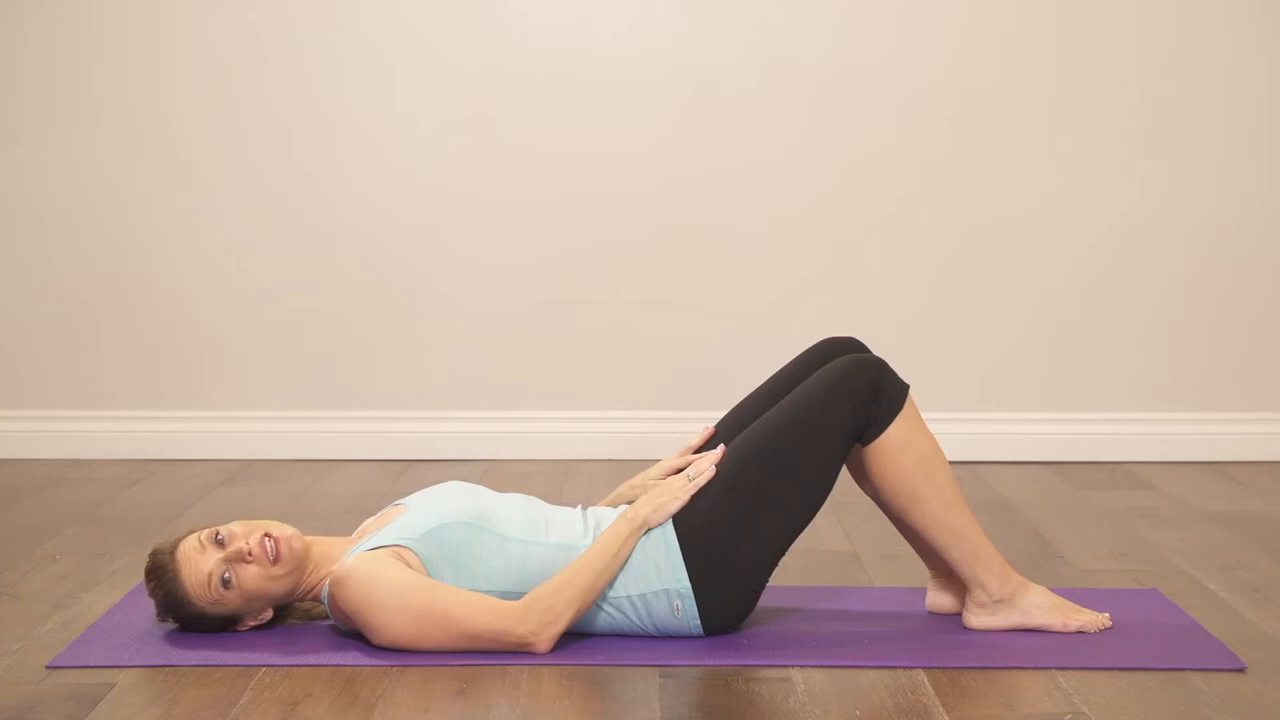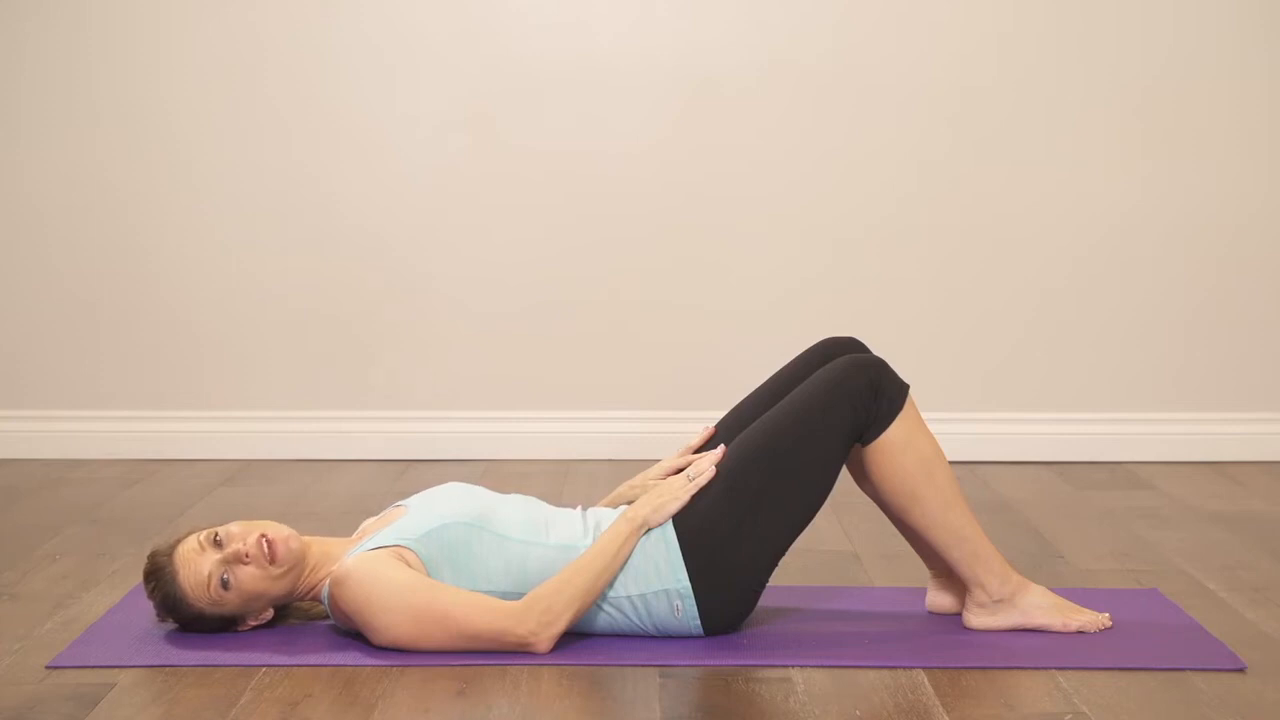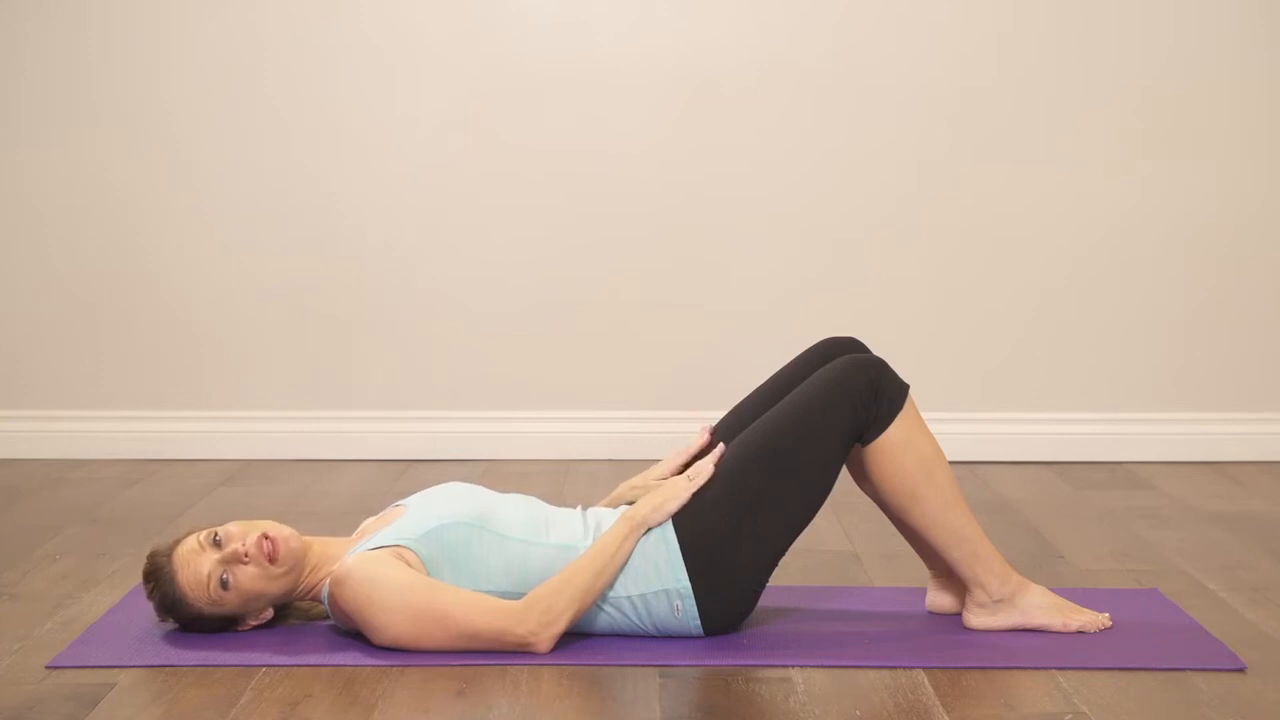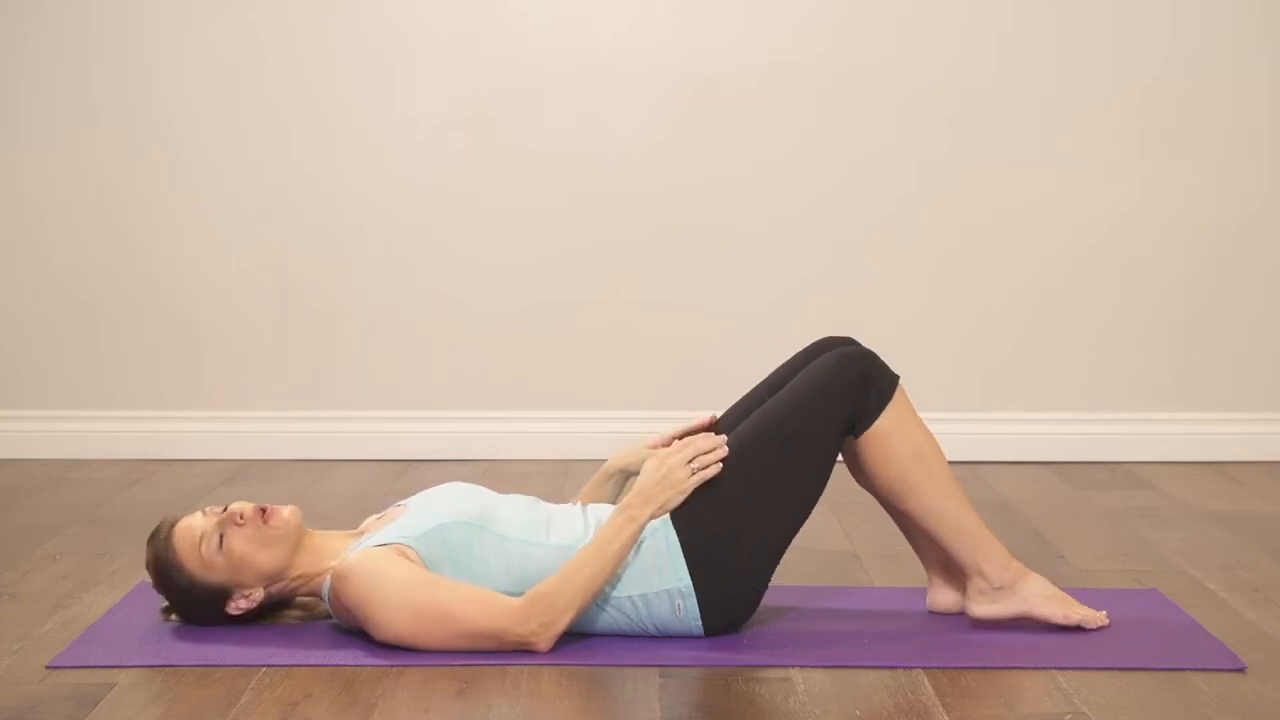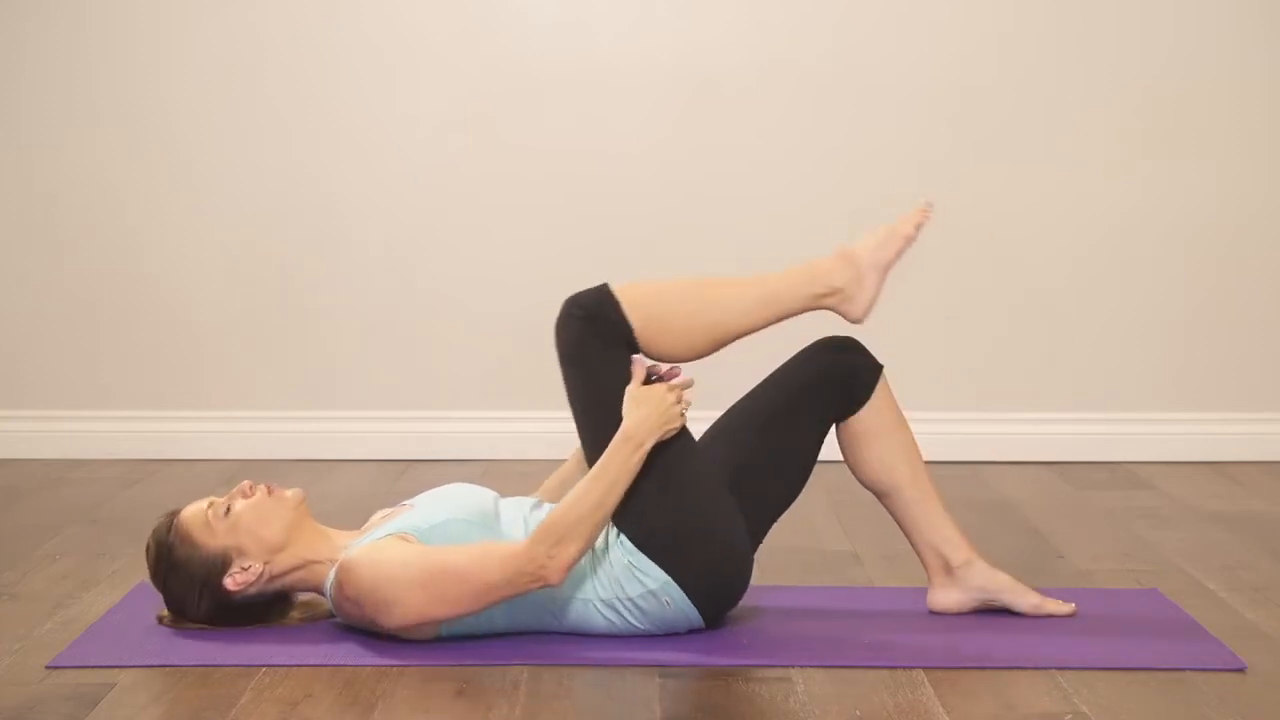
dt=1s
person 1, frame 1
left shoulder: (374, 535)
right shoulder: (362, 590)
right elbow: (531, 625)
left wrist: (636, 489)
right wrist: (639, 515)
left hip: (649, 537)
right hip: (685, 575)
left knee: (843, 357)
right knee: (861, 386)
left ankle: (956, 579)
right ankle: (996, 591)
person 1, frame 2
left shoulder: (375, 534)
right shoulder: (362, 590)
right elbow: (531, 625)
left wrist: (638, 488)
right wrist: (641, 516)
left hip: (651, 536)
right hip: (683, 575)
left knee: (842, 358)
right knee: (859, 387)
left ankle: (955, 579)
right ankle: (996, 590)
person 1, frame 3
left shoulder: (373, 536)
right shoulder: (361, 590)
right elbow: (532, 625)
left wrist: (635, 491)
right wrist: (641, 515)
left hip: (652, 539)
right hip: (684, 578)
left knee: (843, 358)
right knee: (861, 388)
left ankle: (955, 580)
right ankle: (997, 592)
person 1, frame 4
left shoulder: (372, 535)
right shoulder: (362, 586)
right elbow: (532, 623)
left wrist: (618, 472)
right wrist: (641, 506)
left hip: (649, 536)
right hip: (687, 578)
left knee: (837, 357)
right knee: (852, 383)
left ankle: (954, 573)
right ankle: (998, 579)
person 1, frame 5
left shoulder: (375, 536)
right shoulder: (369, 583)
right elbow: (542, 563)
left wrist: (616, 406)
right wrist: (635, 435)
left hip: (668, 555)
right hip: (672, 574)
left knee: (842, 365)
right knee: (588, 316)
left ankle: (955, 571)
right ankle: (838, 274)
